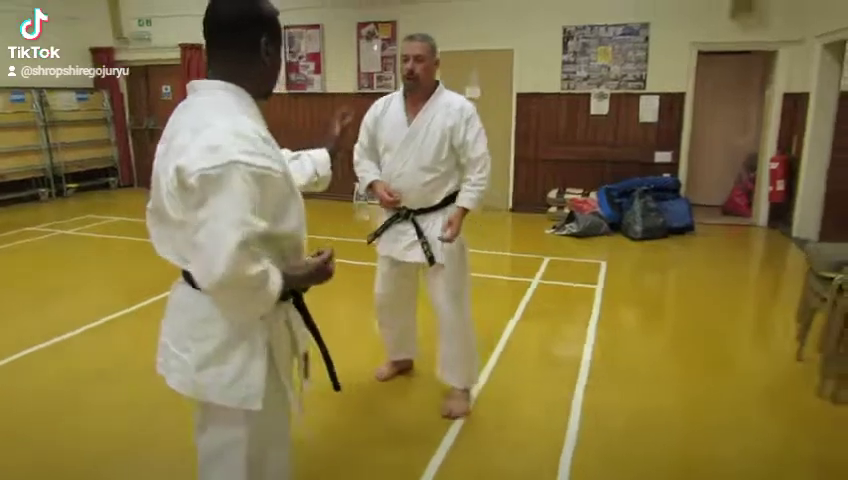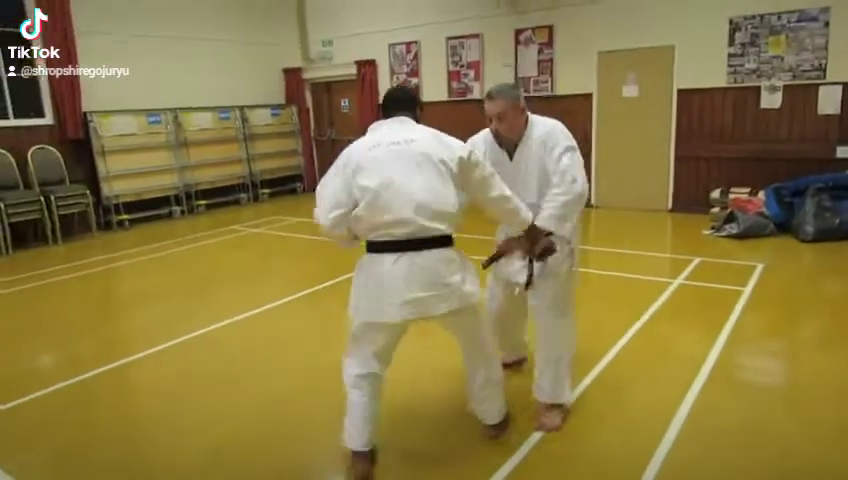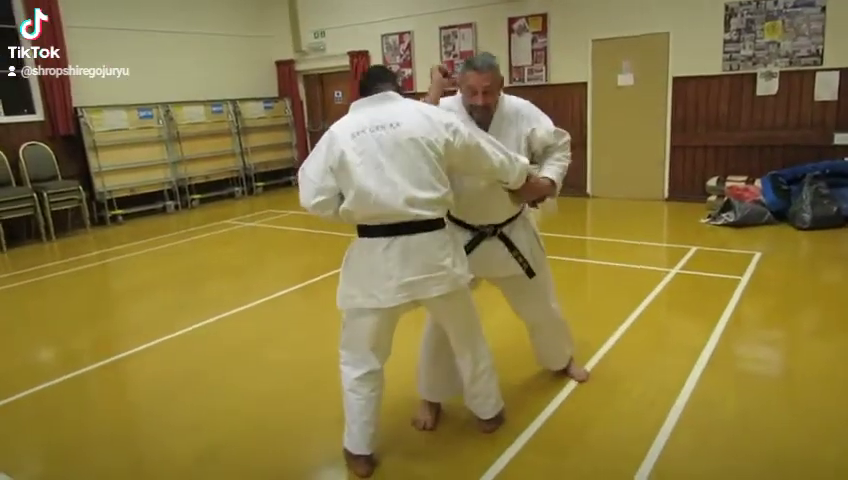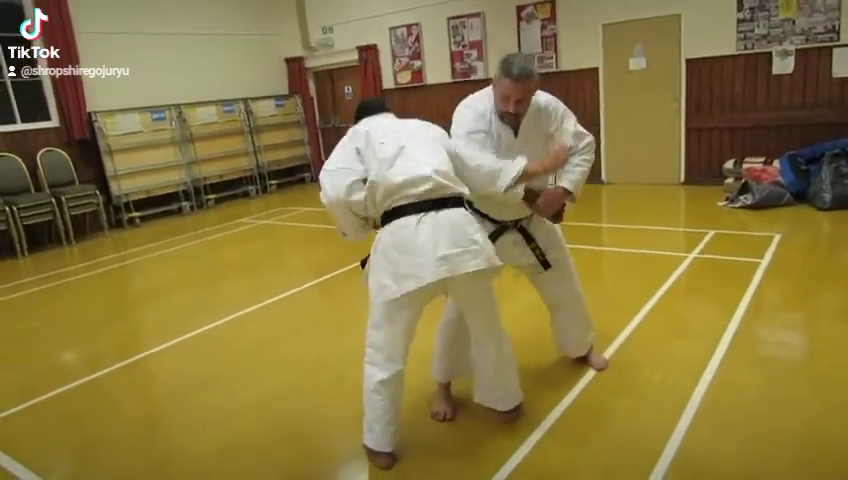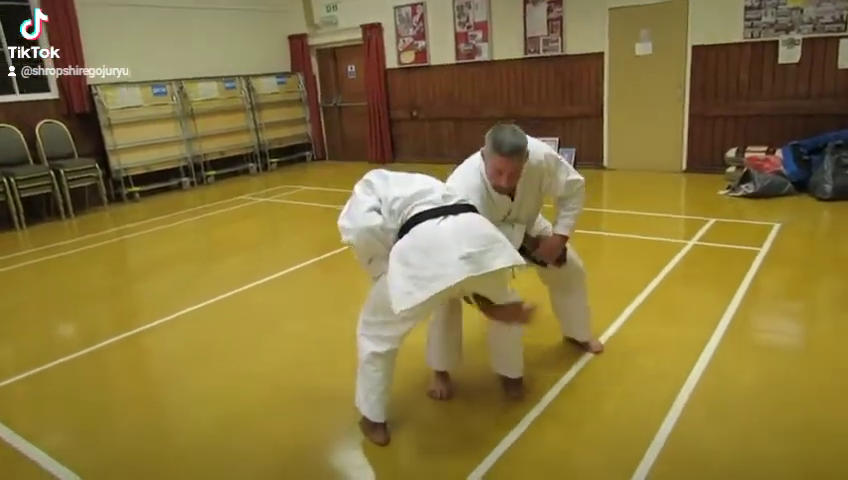
dt=1s
person 1, frame 1
left shoulder: (200, 113)
right shoulder: (232, 140)
left elbow: (275, 176)
right elbow: (226, 269)
left wrist: (325, 152)
right wrist: (296, 278)
left hip: (211, 316)
right hip: (237, 329)
person 1, frame 2
left shoulder: (356, 151)
right shoulder: (446, 144)
left elbow: (329, 217)
right elbow: (496, 195)
right wrist: (532, 234)
left hip: (382, 272)
right hip: (440, 265)
left knee: (363, 360)
right knee: (477, 346)
right ankle: (494, 416)
person 1, frame 3
left shoulder: (339, 132)
right shoulder: (431, 117)
left elbow: (315, 198)
right elbow: (490, 158)
right wrist: (525, 180)
left hip: (375, 258)
right hip: (432, 248)
left knee: (361, 357)
right knee: (466, 337)
right ankle: (488, 411)
person 1, frame 4
left shoulder: (357, 136)
right shoulder: (429, 130)
left elbow: (337, 194)
right elbow: (483, 172)
left wrist: (359, 229)
right wrist: (533, 169)
left hip: (403, 244)
right hip: (458, 229)
left knee: (385, 352)
right knee: (485, 326)
left ankle: (381, 446)
right ankle: (504, 403)
person 1, frame 5
left shoulder: (367, 186)
right shoulder: (422, 184)
left elbow: (361, 230)
left wrist: (384, 270)
right wrist: (496, 307)
left hip: (425, 248)
right hip: (477, 235)
left knee: (374, 331)
right knee: (502, 302)
left ankle: (375, 421)
person 2, frame 1
left shoulder: (458, 109)
right shoulder: (381, 109)
left elbow: (478, 167)
right elbow: (363, 155)
left wrist: (461, 211)
right wrist: (376, 185)
left hip: (439, 221)
right hip: (395, 220)
left knee: (451, 304)
right knee: (389, 297)
left ankle: (459, 385)
right ankle: (401, 357)
person 2, frame 2
left shoulder: (551, 135)
right shoulder: (480, 144)
left elbow: (572, 189)
left wrist: (539, 231)
left hip: (551, 238)
right hip: (509, 239)
left knee: (551, 318)
right knee: (500, 307)
left ankle: (552, 401)
right ankle: (513, 354)
person 2, frame 3
left shoulder: (522, 113)
right shoulder: (443, 113)
left elbow: (558, 146)
left wrist: (548, 180)
right wrist: (430, 99)
left hip: (512, 231)
right hip: (459, 235)
left knee: (540, 304)
left ankle: (561, 359)
right ankle: (431, 398)
person 2, frame 4
left shoulder: (549, 108)
right shoulder: (472, 110)
left elbow: (583, 147)
right elbow: (475, 167)
left wrist: (563, 190)
left hip: (533, 220)
right hip: (480, 222)
left knee: (563, 286)
right knee: (461, 303)
left ankle: (581, 348)
right ankle: (443, 386)
person 2, frame 5
left shoulder: (541, 157)
right shoulder: (464, 190)
left elbow: (573, 189)
left wrist: (559, 236)
left hip: (523, 226)
left knee: (569, 269)
right knee: (449, 296)
left ankle: (576, 333)
right ankle: (440, 371)
